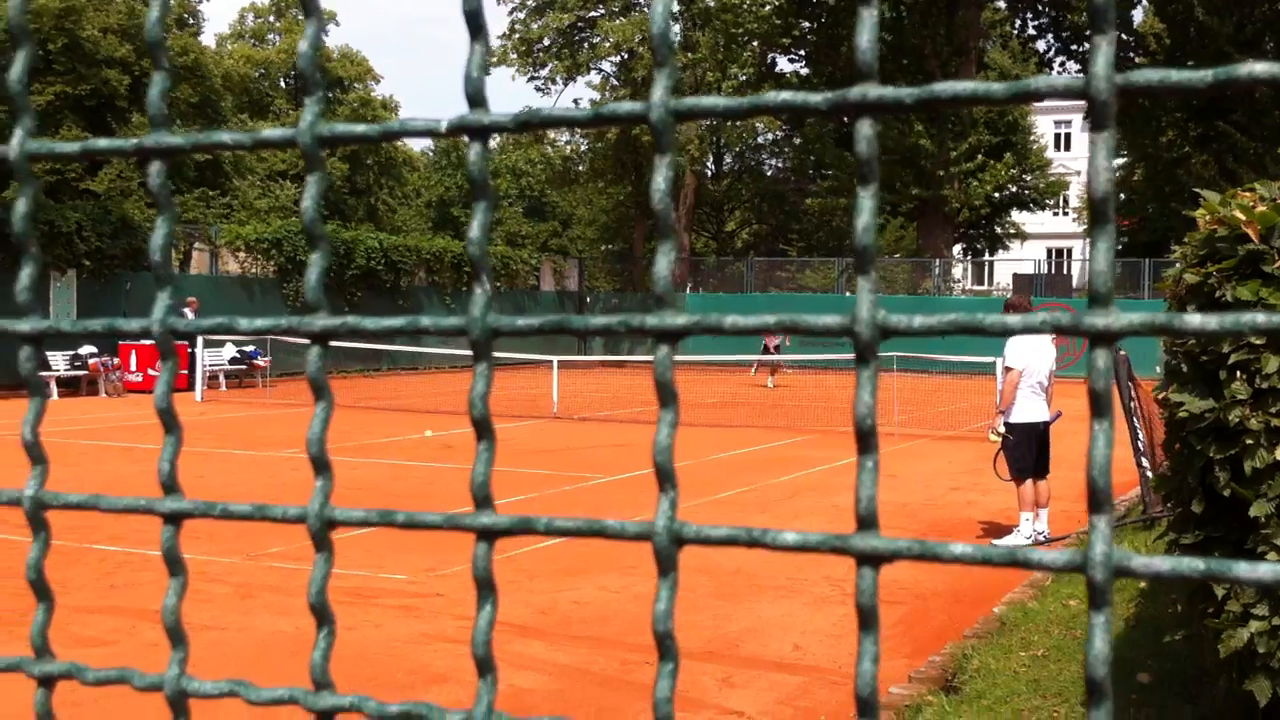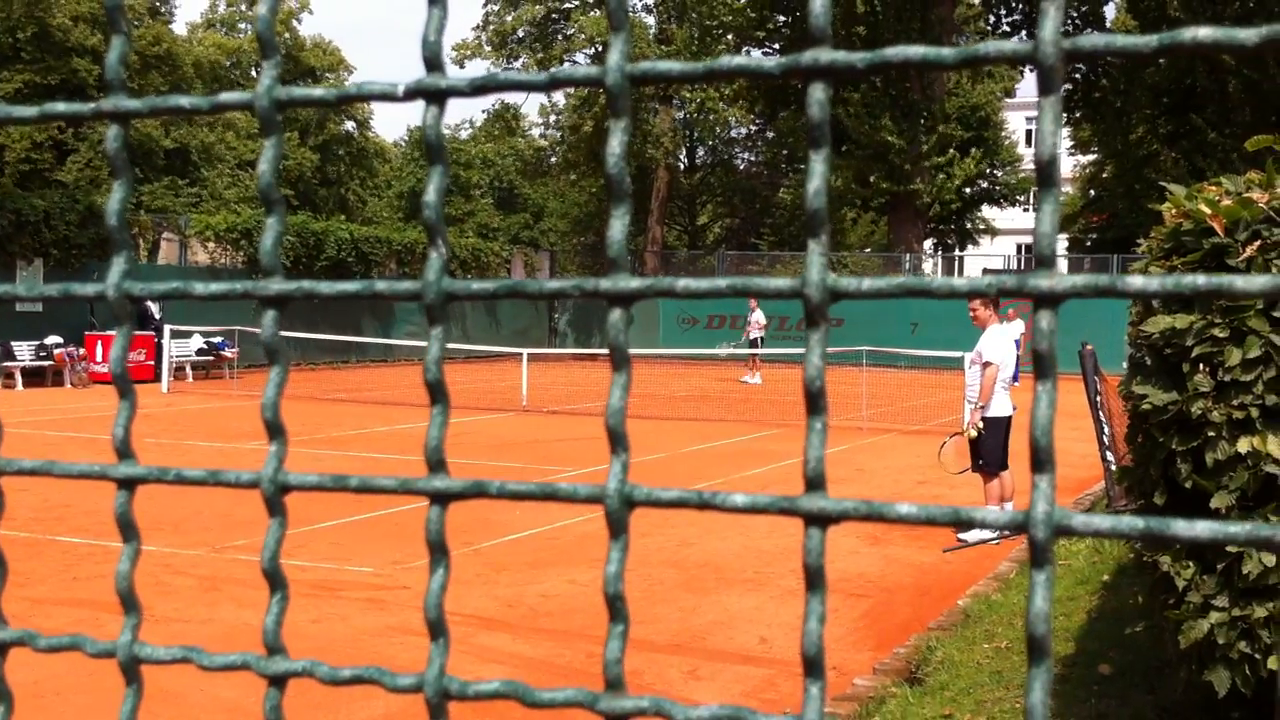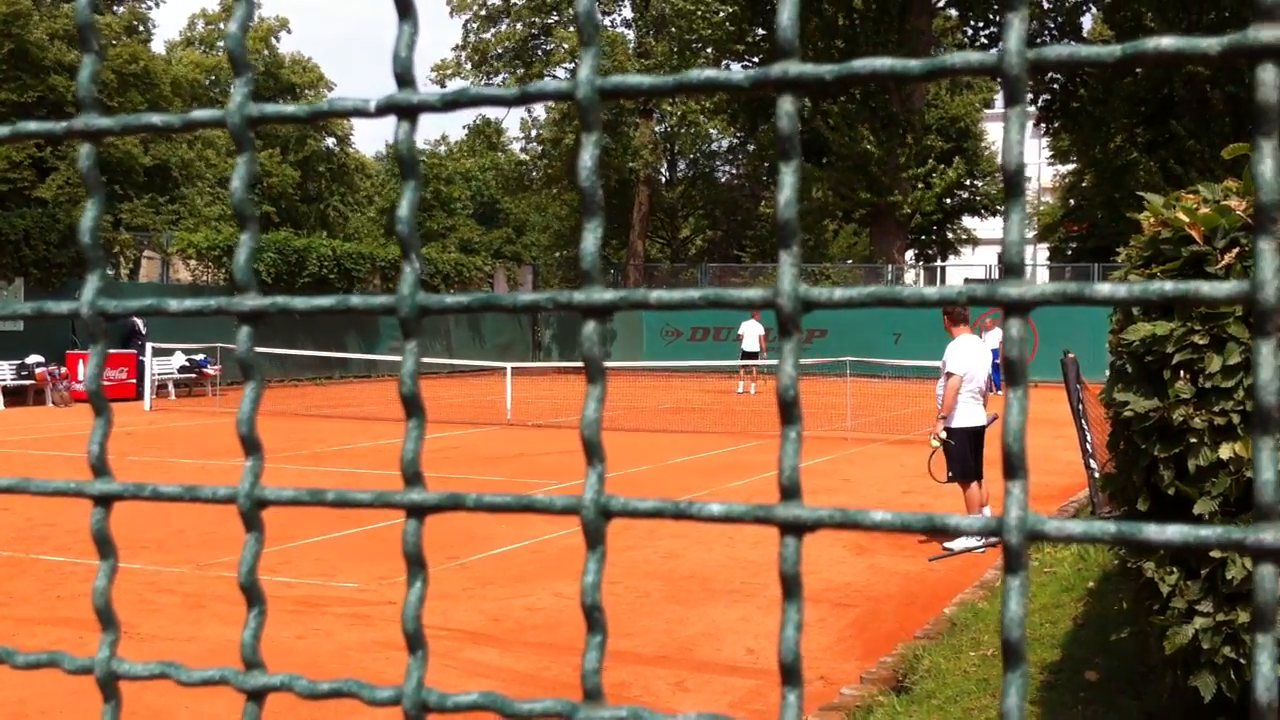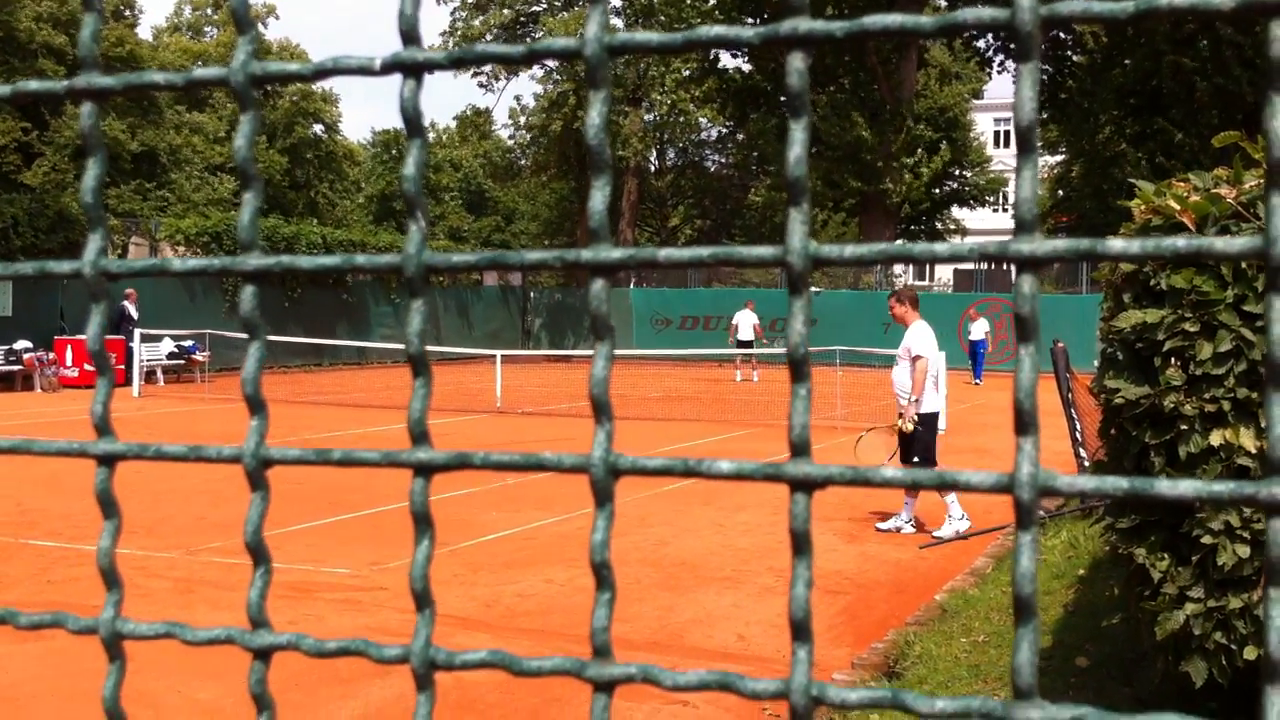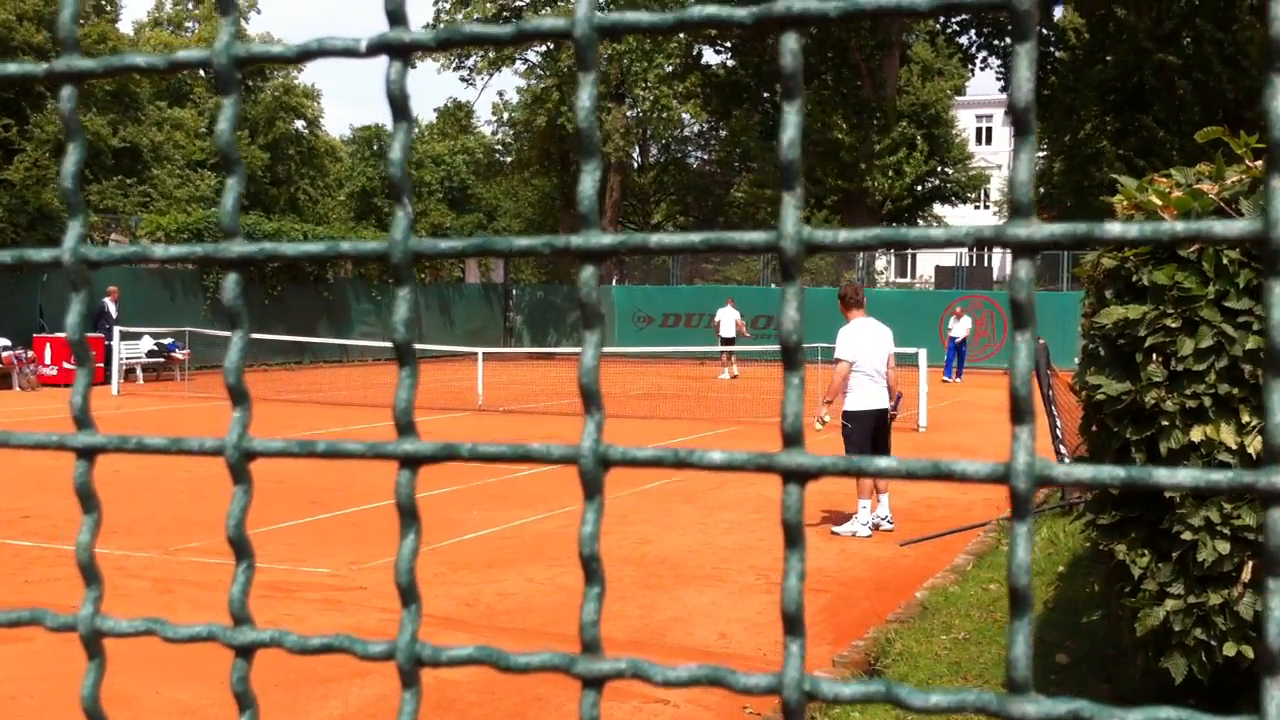
dt=1s
person 1, frame 1
left shoulder: (1016, 342)
right shoulder: (1046, 342)
left elbow: (1011, 381)
right elbow: (1050, 382)
left wrist: (999, 413)
left hip: (1019, 418)
right hip: (1040, 417)
left knee: (1023, 476)
right knee: (1039, 475)
left ankle: (1025, 532)
right ankle: (1041, 528)
person 1, frame 2
left shoulder: (991, 337)
right shoulder: (1002, 335)
left elbow: (990, 375)
left wrist: (978, 409)
left hip: (989, 413)
right hip: (1001, 411)
left knee: (988, 471)
right knee: (1001, 468)
left ankle: (989, 528)
person 1, frame 3
left shoulder: (957, 347)
right shoulder: (981, 346)
left elbow: (953, 386)
left wrist: (940, 419)
left hip: (959, 422)
right hip: (976, 420)
left knee: (966, 479)
right knee: (975, 478)
left ankle: (975, 535)
person 1, frame 4
left shoulder: (918, 332)
right shoulder: (915, 331)
left elbow: (921, 369)
left wrist: (912, 403)
left hip: (920, 410)
right hip: (912, 410)
left knee: (925, 465)
right knee: (910, 464)
left ankle: (957, 516)
right ankle: (905, 518)
person 1, frame 5
left shoulder: (848, 332)
right shoulder: (884, 330)
left elbow: (840, 374)
right elbow: (891, 370)
left wrist: (826, 403)
right wrist: (891, 401)
left hip: (858, 407)
right hip: (881, 405)
left ankle: (862, 521)
right ankle: (883, 514)
